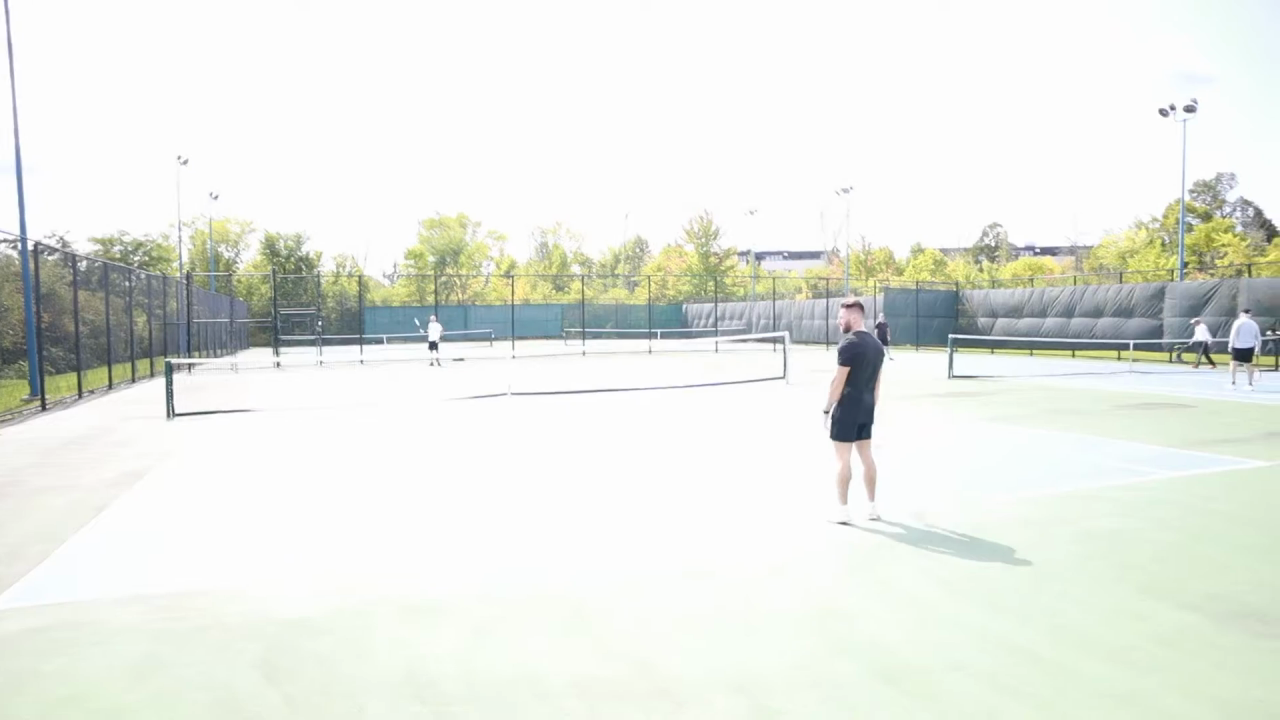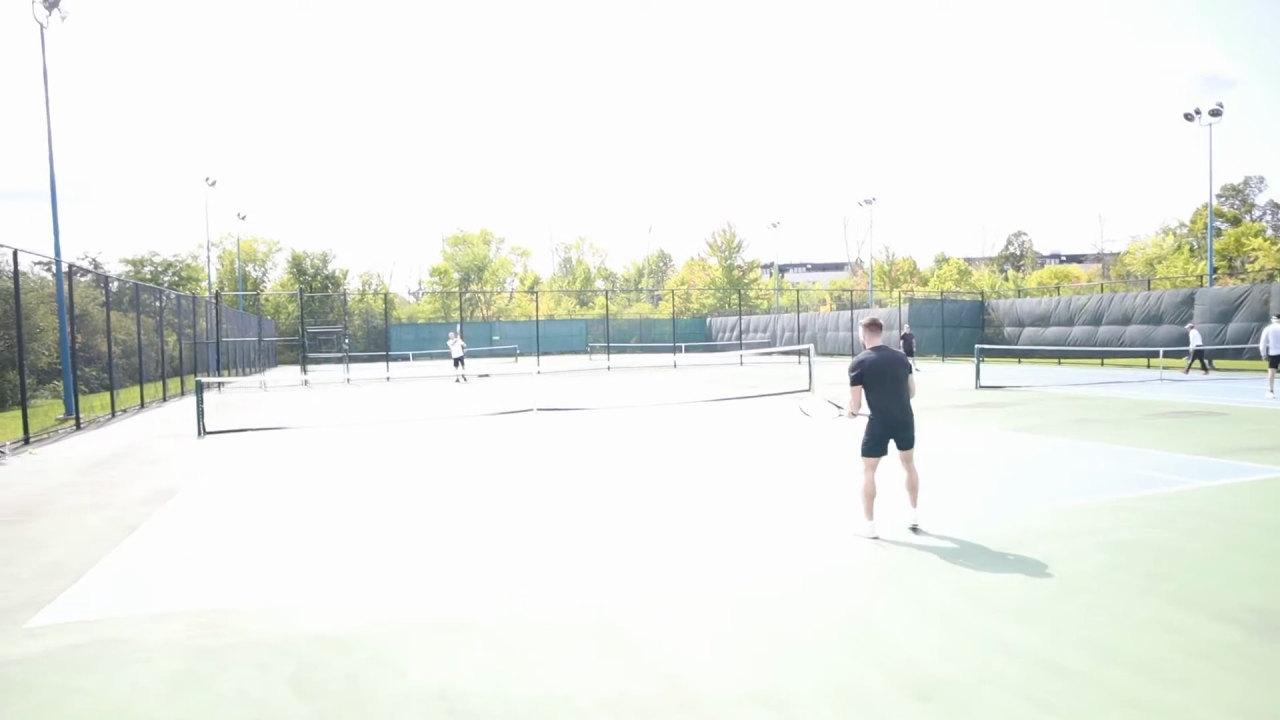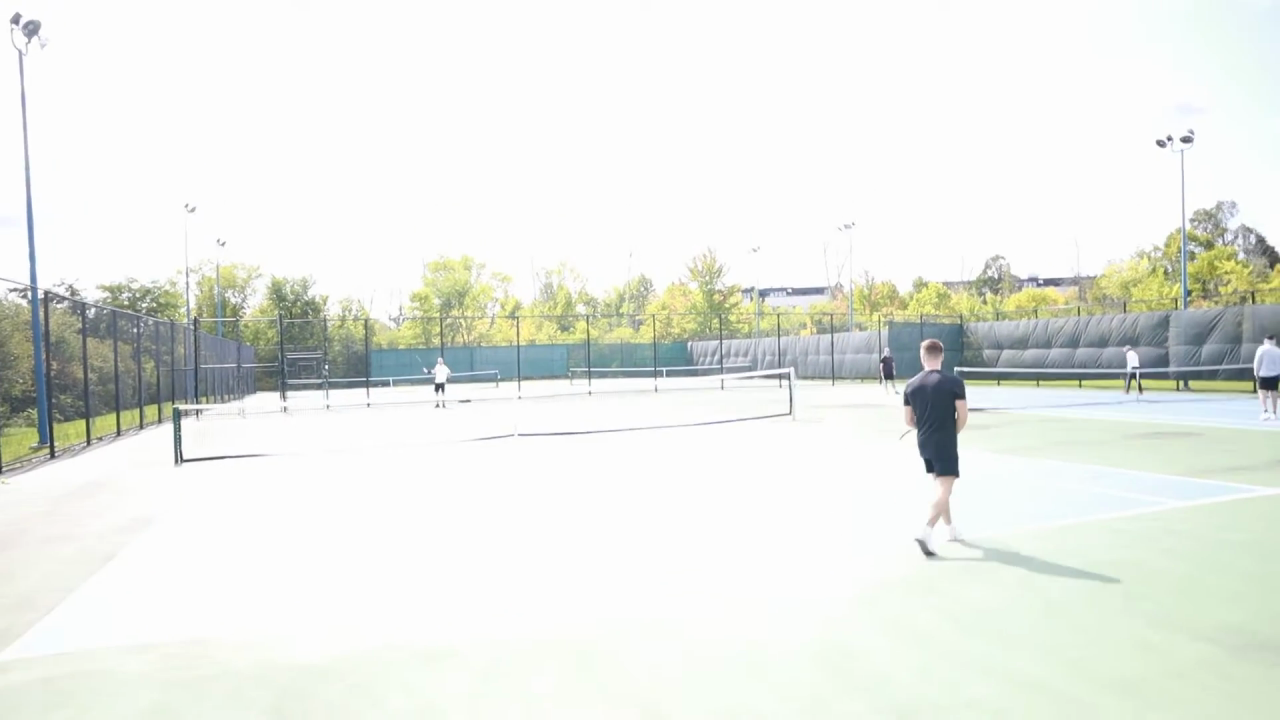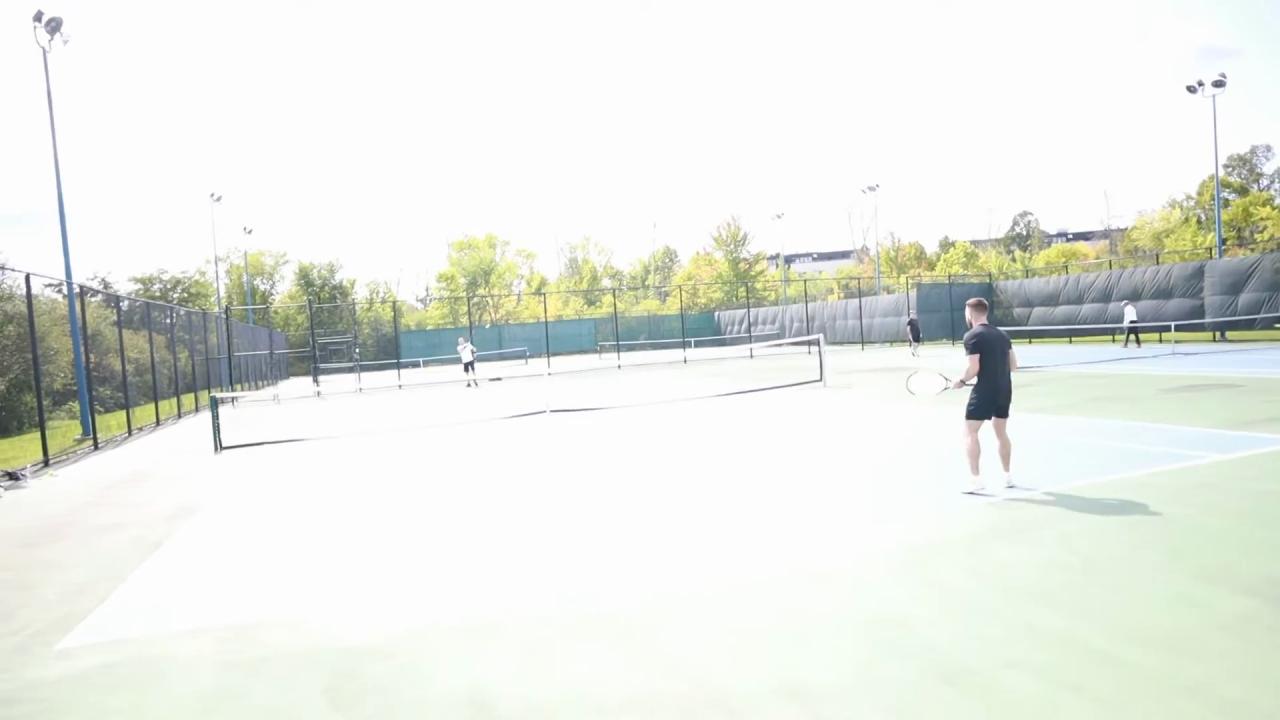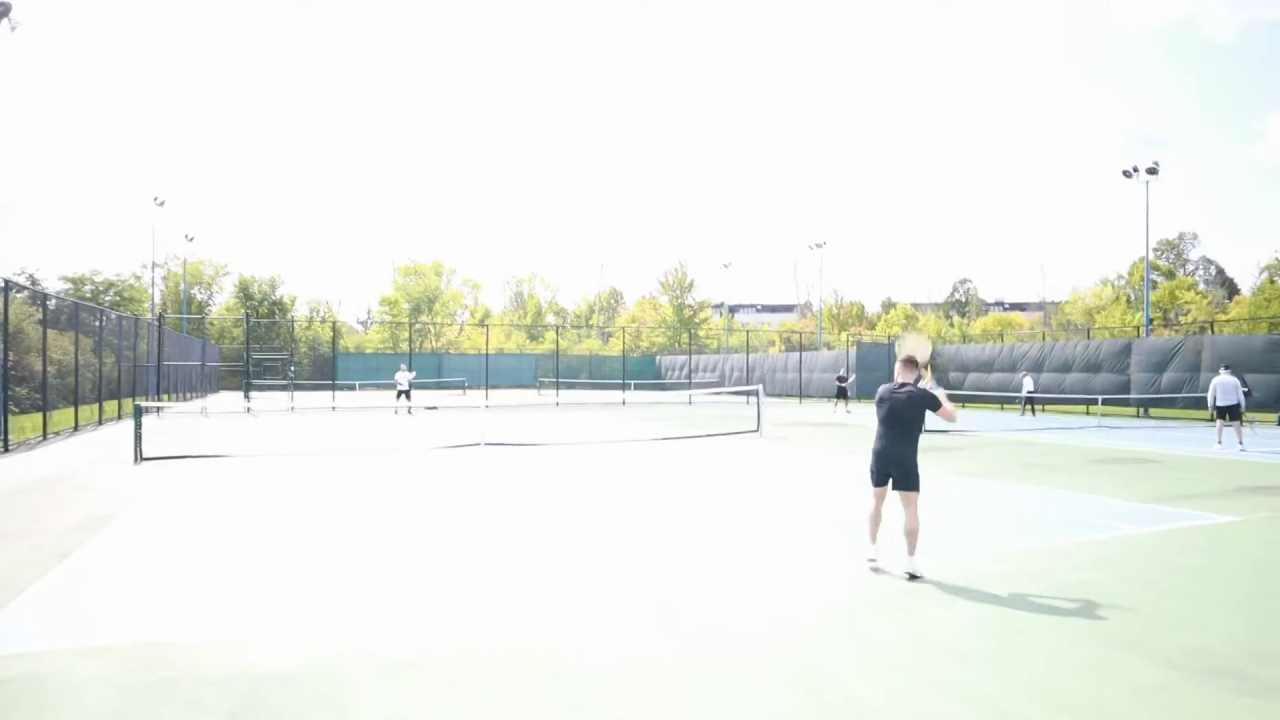
dt=1s
person 1, frame 1
left shoulder: (849, 344)
right shoulder: (877, 345)
left elbow: (839, 382)
left wrist: (826, 410)
left hip: (847, 409)
right hip: (866, 408)
left knee: (843, 458)
right knee: (866, 456)
left ankle: (843, 510)
right ankle: (872, 507)
person 1, frame 2
left shoulder: (858, 363)
right shoulder: (901, 357)
left elbow: (856, 402)
right elbow: (911, 391)
left wrist: (852, 412)
left hip: (879, 423)
right hip: (905, 420)
left knee: (868, 472)
right knee: (909, 465)
left ankle: (869, 524)
right ankle: (913, 515)
person 1, frame 3
left shoulder: (911, 385)
right shoulder: (953, 382)
left elbow: (909, 420)
right elbow: (962, 416)
right wrist: (952, 433)
left hip: (924, 444)
right hip: (945, 444)
left knee: (940, 487)
right knee: (944, 491)
left ankle: (951, 529)
right ankle: (926, 532)
person 1, frame 4
left shoulder: (972, 336)
right shoulder: (1002, 335)
left elbow: (974, 368)
right elbow: (1013, 364)
left wrist: (961, 381)
left hip: (985, 390)
right hip: (1005, 390)
left knee: (971, 433)
right knee: (1001, 432)
left ankle: (975, 480)
right ankle: (1007, 476)
person 1, frame 5
left shoulder: (883, 391)
right shoulder: (923, 396)
right elbow: (952, 417)
right wrist: (941, 396)
left hip: (880, 455)
right hip: (905, 458)
left knee: (877, 502)
right knee: (910, 509)
left ankle: (873, 550)
right ankle: (911, 563)
